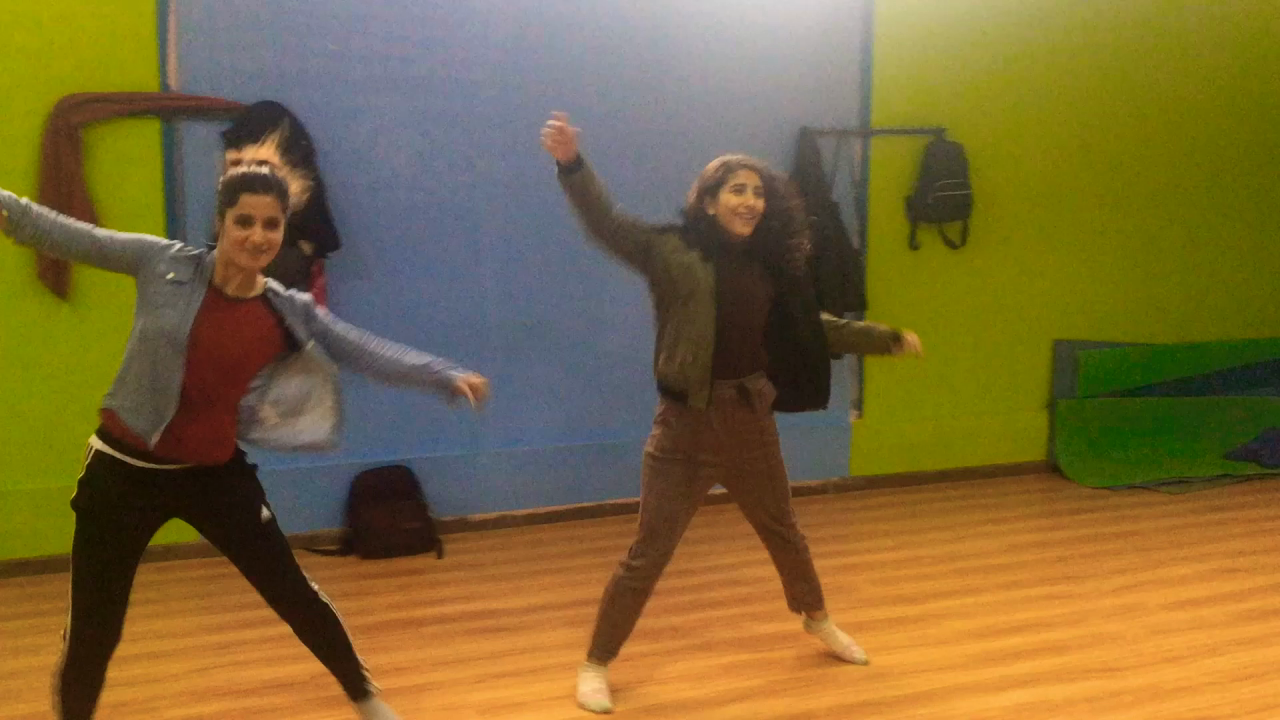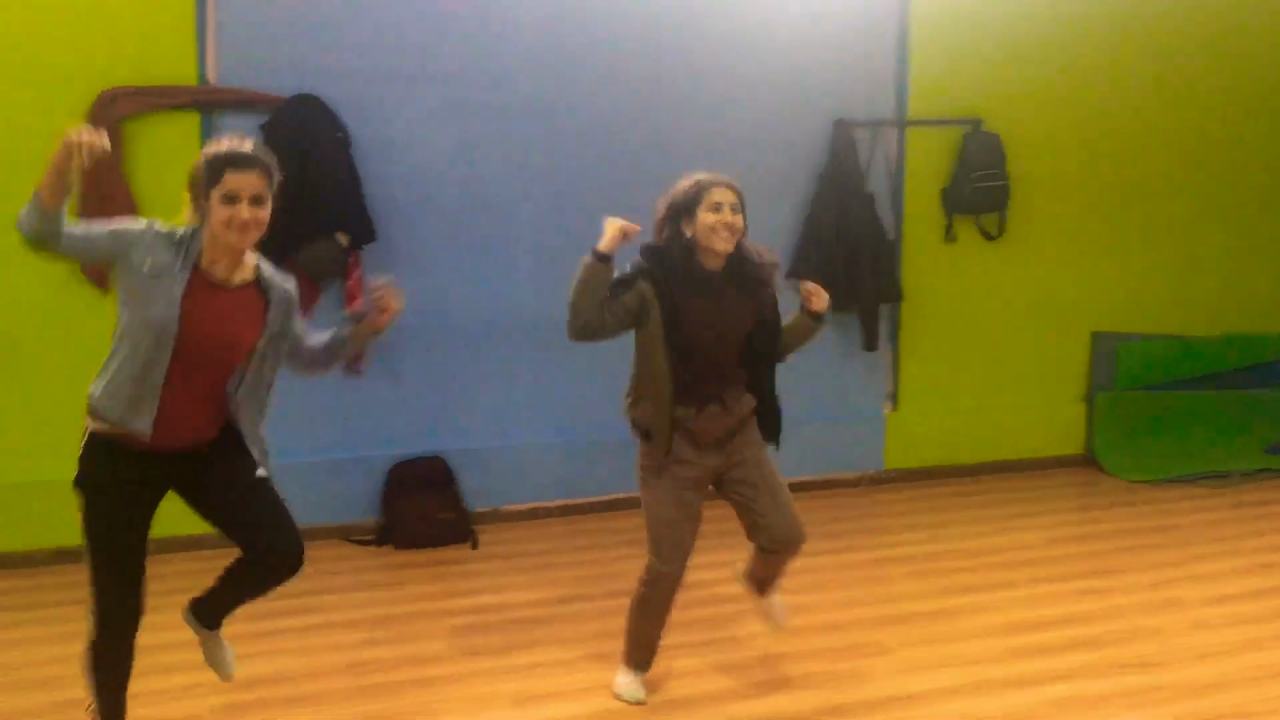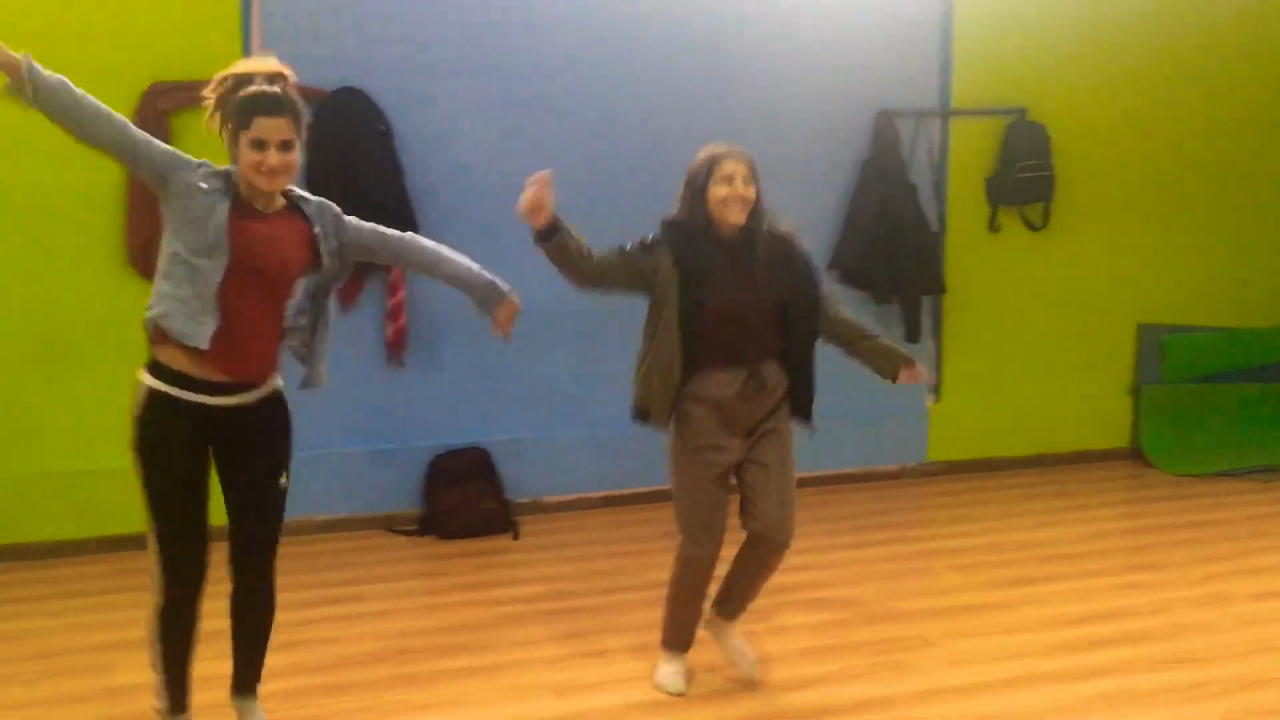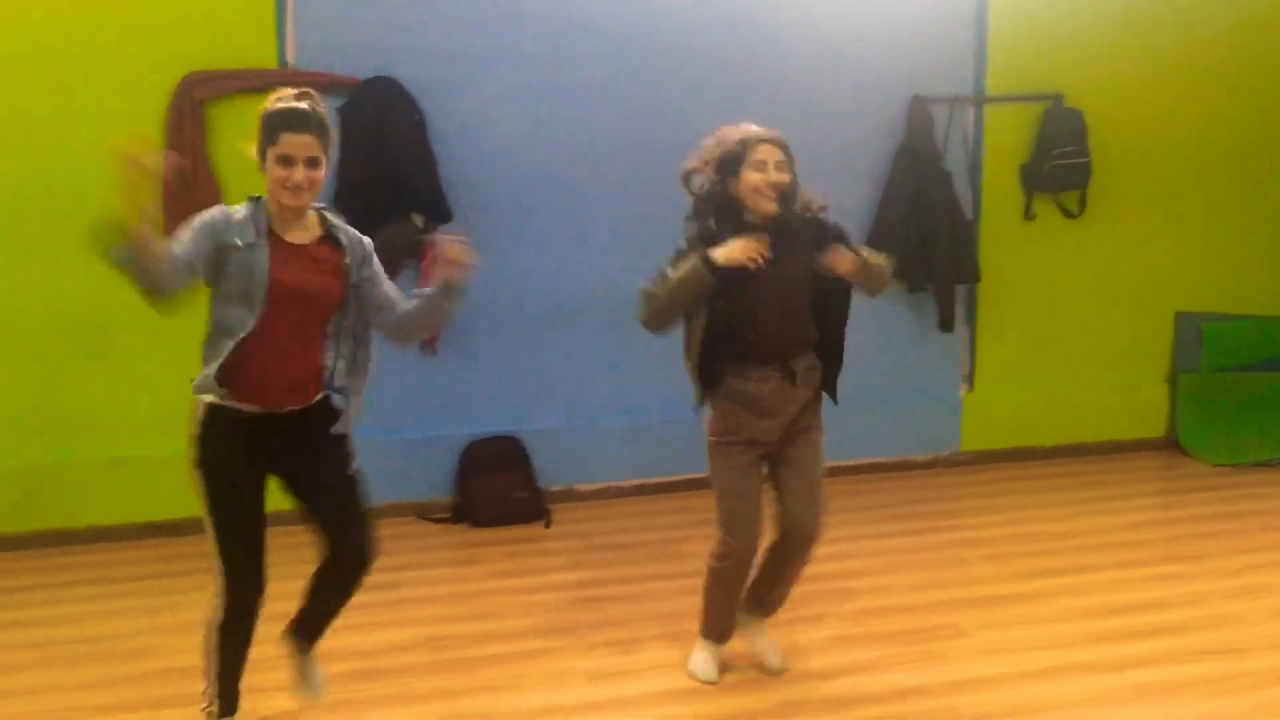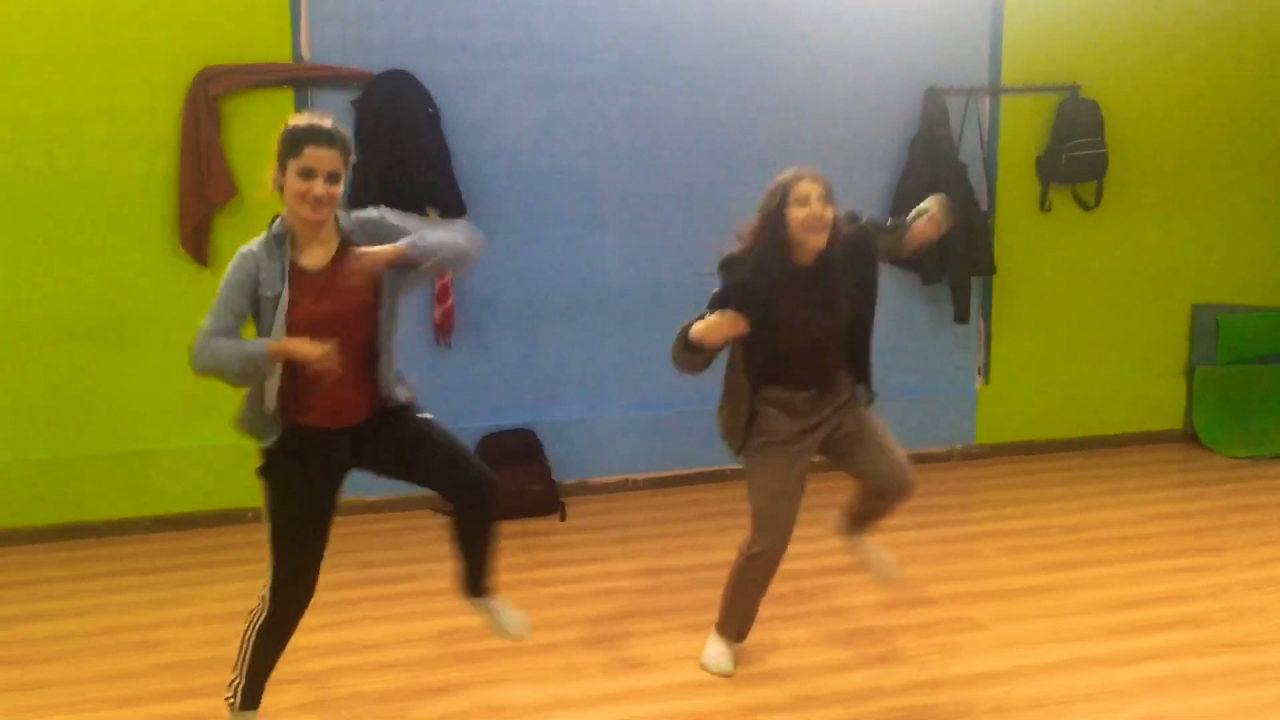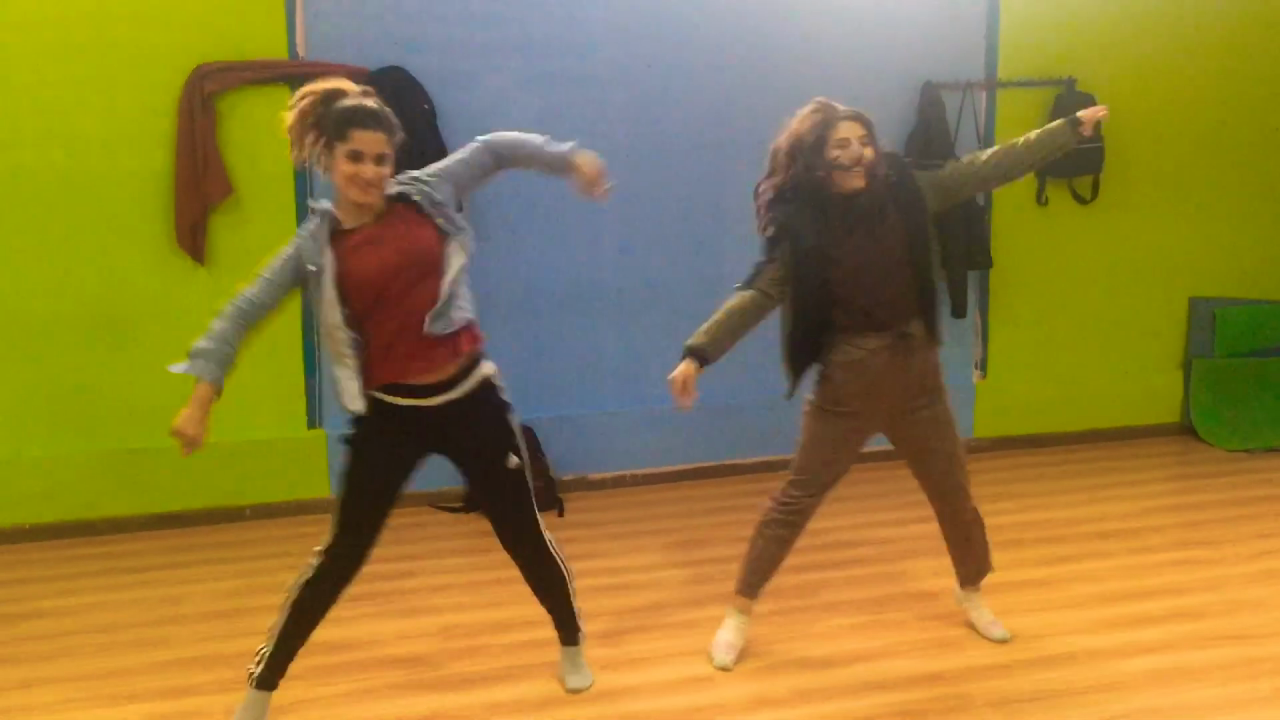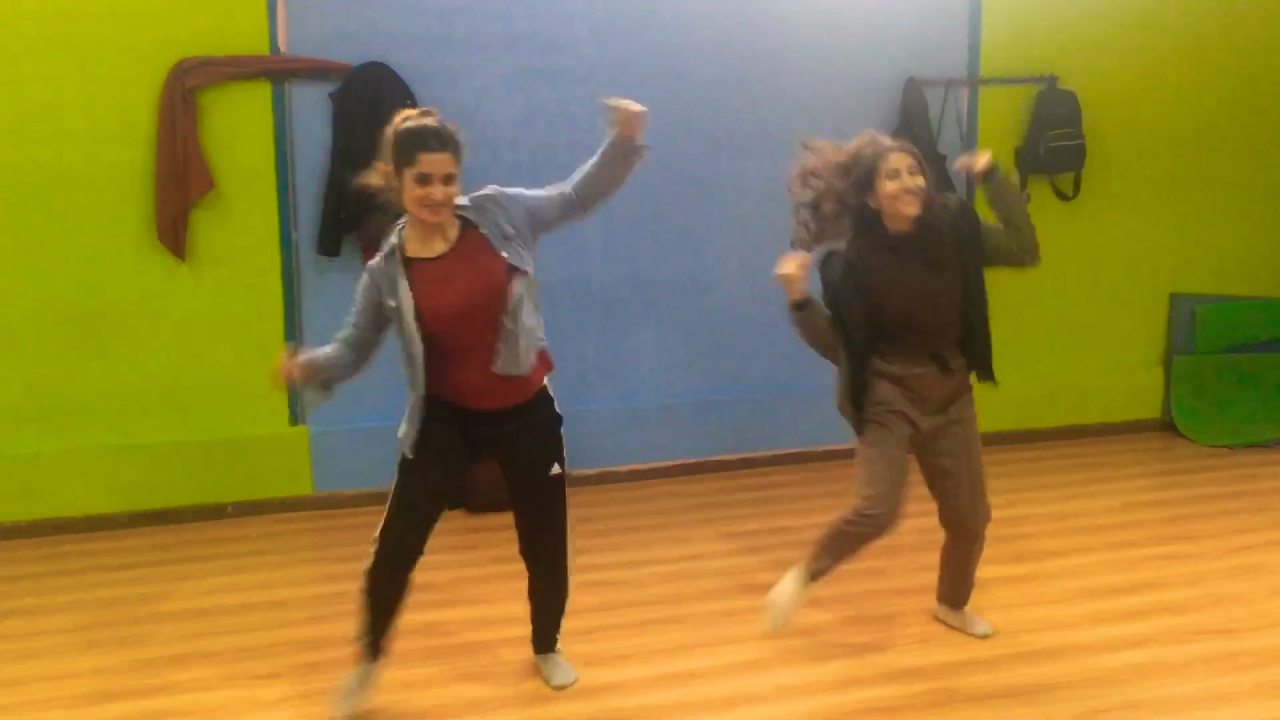
dt=0.2s
person 1, frame 1
left shoulder: (291, 312)
right shoulder: (166, 268)
left elbow: (365, 352)
right elbow: (63, 238)
left wrist: (449, 377)
left hip: (216, 471)
right hip: (126, 470)
left knee: (294, 593)
right knee: (91, 635)
person 1, frame 2
left shoulder: (274, 295)
right shoulder: (150, 253)
left elbow: (312, 354)
right elbow: (44, 234)
left wrist: (368, 326)
right wrist: (63, 170)
left hip: (209, 447)
right hip: (122, 450)
left knee: (281, 553)
right knee: (116, 611)
left ankle: (206, 615)
person 1, frame 3
left shoulder: (318, 220)
right shoulder: (193, 187)
left elbow: (402, 246)
right elbow: (99, 124)
left wrist: (487, 286)
left hip: (258, 410)
right hip: (177, 403)
left knee: (256, 565)
right knee: (182, 575)
person 1, frame 4
left shoulder: (351, 246)
right shoulder: (228, 229)
left elbow: (406, 326)
right elbow: (157, 278)
left wrist: (447, 281)
right wrist: (133, 215)
left hip: (309, 416)
right hip: (236, 423)
left knee: (353, 549)
right knee: (243, 587)
left ankle: (302, 639)
person 1, frame 5
left shoulder: (373, 230)
right shoulder: (258, 263)
left elbow: (460, 245)
right elbow: (212, 351)
left wrist: (397, 254)
right wrist: (289, 348)
left hip: (379, 418)
right hip: (302, 437)
left knee: (476, 487)
right knee: (292, 588)
left ankle: (477, 589)
person 1, frame 6
left shoulder: (426, 195)
right shoulder: (314, 247)
left elbow: (494, 148)
right elbow: (241, 316)
left wrist: (570, 157)
right wrist: (198, 397)
left hip: (470, 397)
right hip: (390, 414)
left knee: (523, 535)
right knee: (341, 560)
left ankle: (570, 641)
person 1, frame 7
left shoulder: (497, 214)
right shoulder: (386, 271)
left elbow: (582, 197)
right elbow: (352, 351)
left wrist: (624, 141)
right wrist: (306, 367)
left hip: (525, 410)
right hip: (447, 418)
left knee: (545, 545)
right knee: (395, 548)
left ankle: (546, 649)
right ankle: (368, 657)
person 2, frame 1
left shoulder: (775, 261)
right shoulder: (677, 251)
left elbow: (813, 329)
right elbow: (605, 227)
left wrist: (888, 338)
right wrist: (572, 162)
left hip: (751, 420)
right hip: (689, 422)
left knee: (783, 532)
right knee: (648, 556)
left ankle: (817, 621)
right ankle: (597, 664)
person 2, frame 2
left shoulder: (752, 279)
right shoulder: (655, 283)
right elbow: (582, 325)
left wrist: (810, 317)
right wrist: (602, 254)
left hip: (736, 426)
right hip: (672, 435)
left knee: (785, 535)
right knee: (668, 563)
left ankle: (761, 584)
right ankle: (634, 663)
person 2, frame 3
left shoulder: (777, 252)
right shoulder: (670, 253)
left elbow: (822, 316)
right elbow: (591, 272)
left wrist: (891, 360)
right wrist: (547, 225)
left hip: (767, 408)
right hip: (702, 411)
left knee: (775, 532)
right knee: (699, 547)
left ankle: (726, 619)
right ankle: (673, 649)
person 2, frame 4
left shoulder: (806, 230)
right shoulder: (710, 241)
left elbow: (879, 276)
right elbow: (654, 316)
left wrist: (857, 265)
right wrist: (710, 262)
left hip: (800, 398)
right hip: (738, 405)
left knee: (804, 529)
right knee: (736, 542)
left ankle: (756, 618)
right ankle: (711, 640)
person 2, frame 5
left shoulder: (850, 247)
right shoulder: (751, 278)
left elbow: (910, 229)
right elbow: (691, 361)
left wrist: (931, 217)
right wrist: (697, 336)
left hip: (840, 400)
right hip: (775, 416)
left knee: (895, 477)
right knee: (768, 540)
left ankle: (856, 528)
right ankle: (727, 634)
person 2, frame 6
left shoulder: (901, 195)
right shoulder: (800, 226)
left elbow: (985, 170)
right elbow: (754, 299)
left wrist: (1069, 128)
right wrist: (697, 354)
left hip: (915, 372)
right hip: (849, 382)
left knee: (953, 491)
right knee: (797, 499)
left ankle: (973, 594)
right ankle: (739, 615)
person 2, frame 7
left shoulder: (950, 229)
right shoulder: (850, 260)
left elbow: (1024, 253)
right elbow: (832, 345)
left wrist: (994, 178)
right wrist: (798, 298)
left hip: (948, 395)
right hip: (888, 395)
left knee: (969, 514)
right knee: (876, 512)
left ankle: (953, 603)
right ankle: (803, 576)
